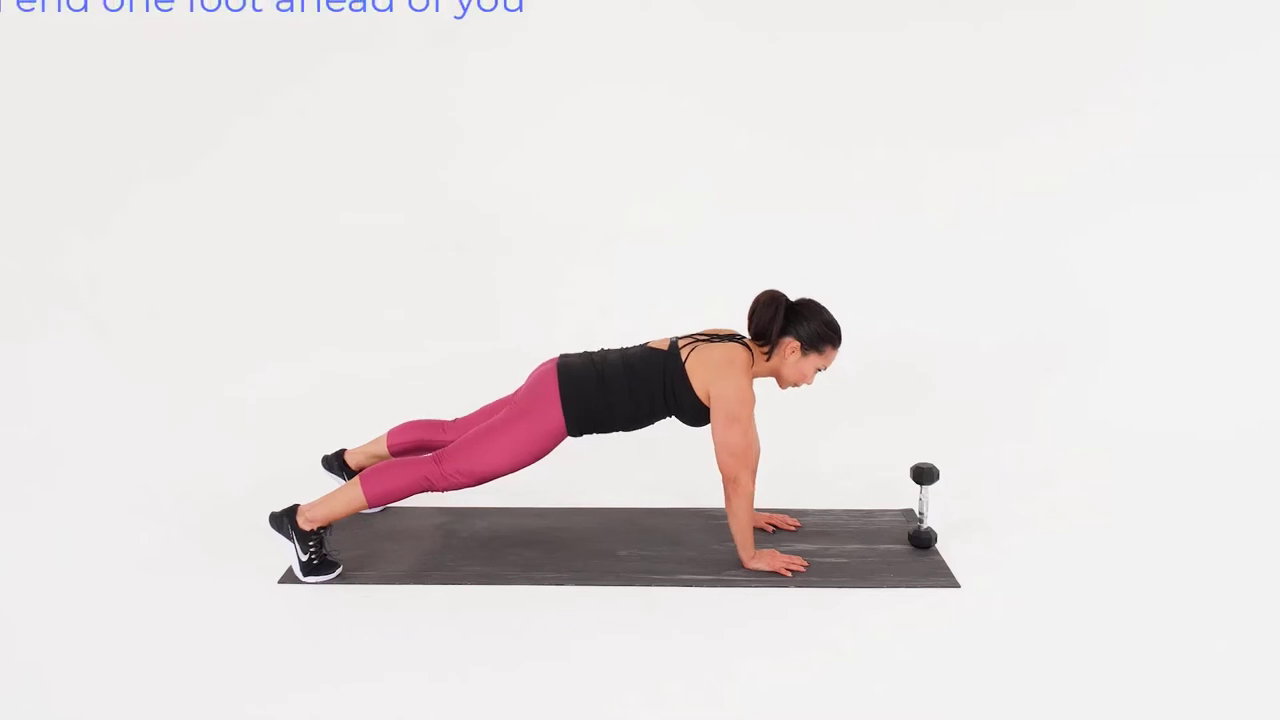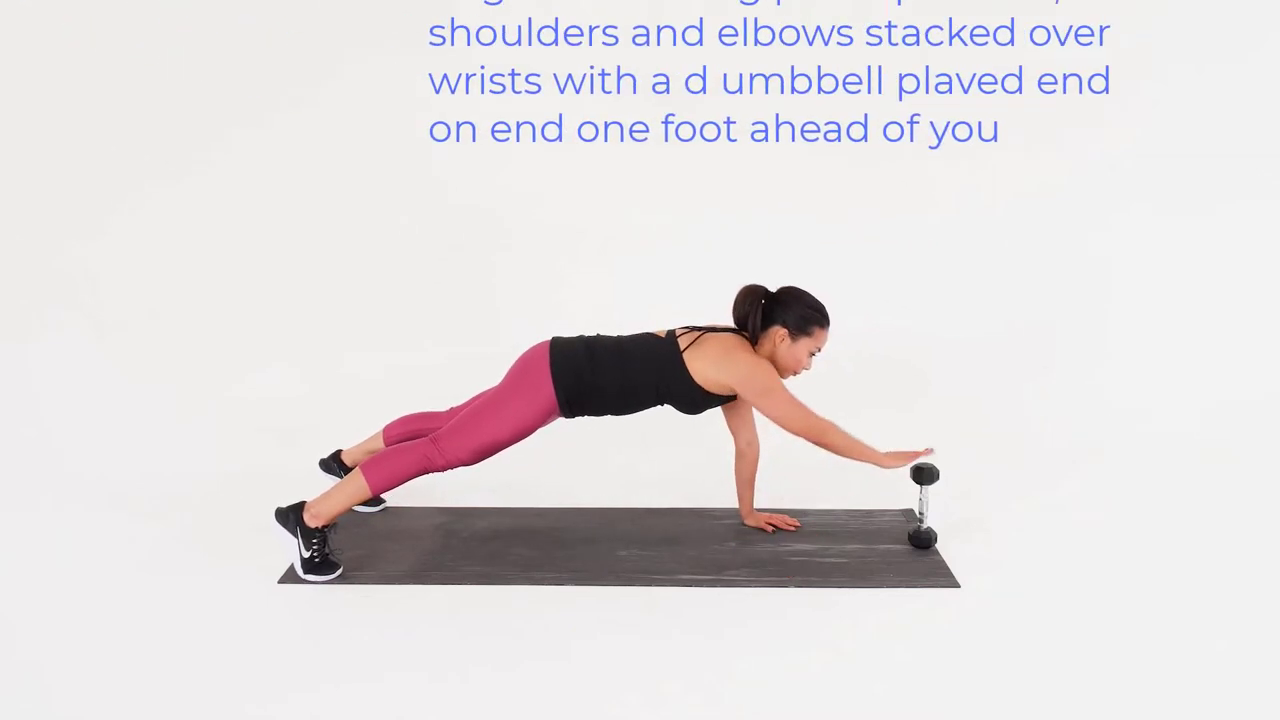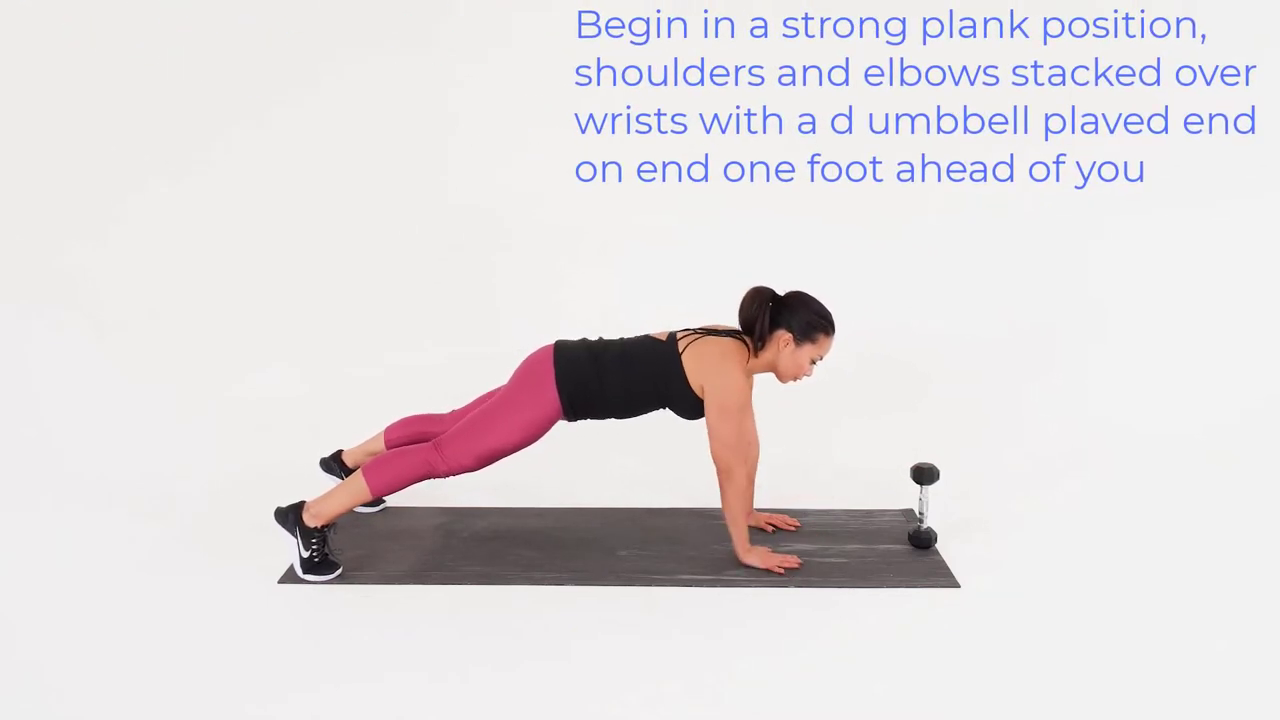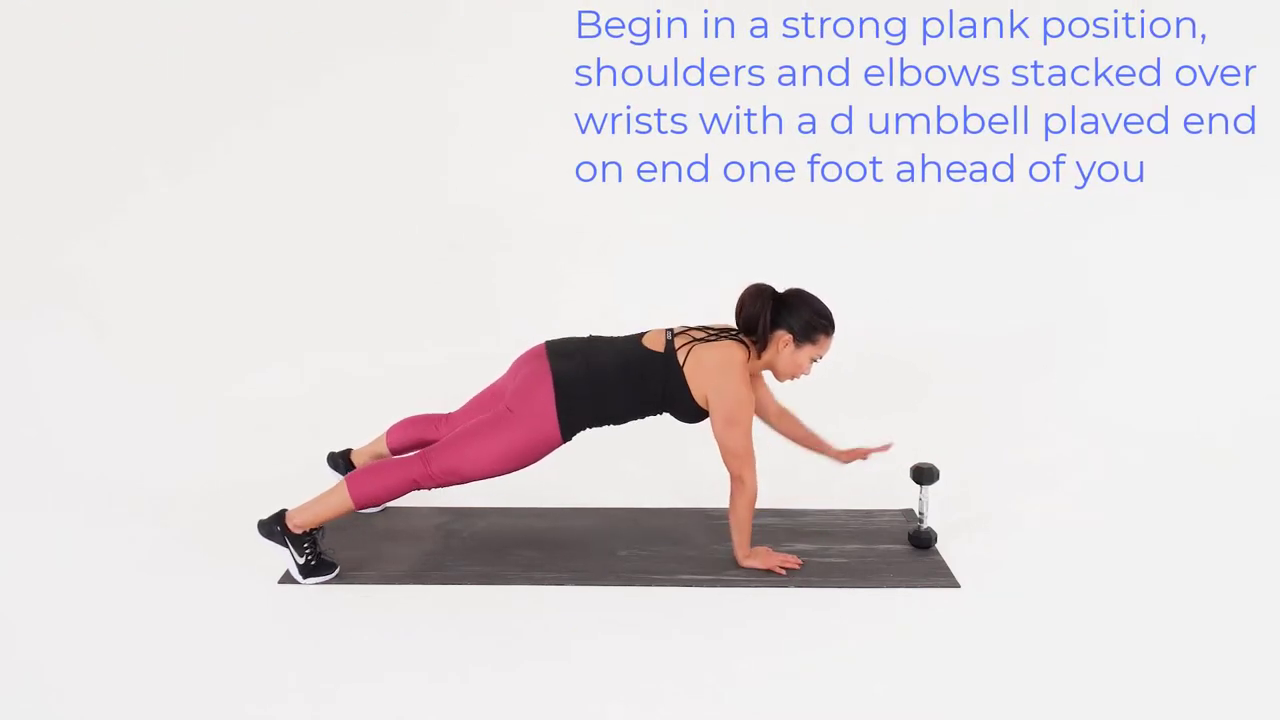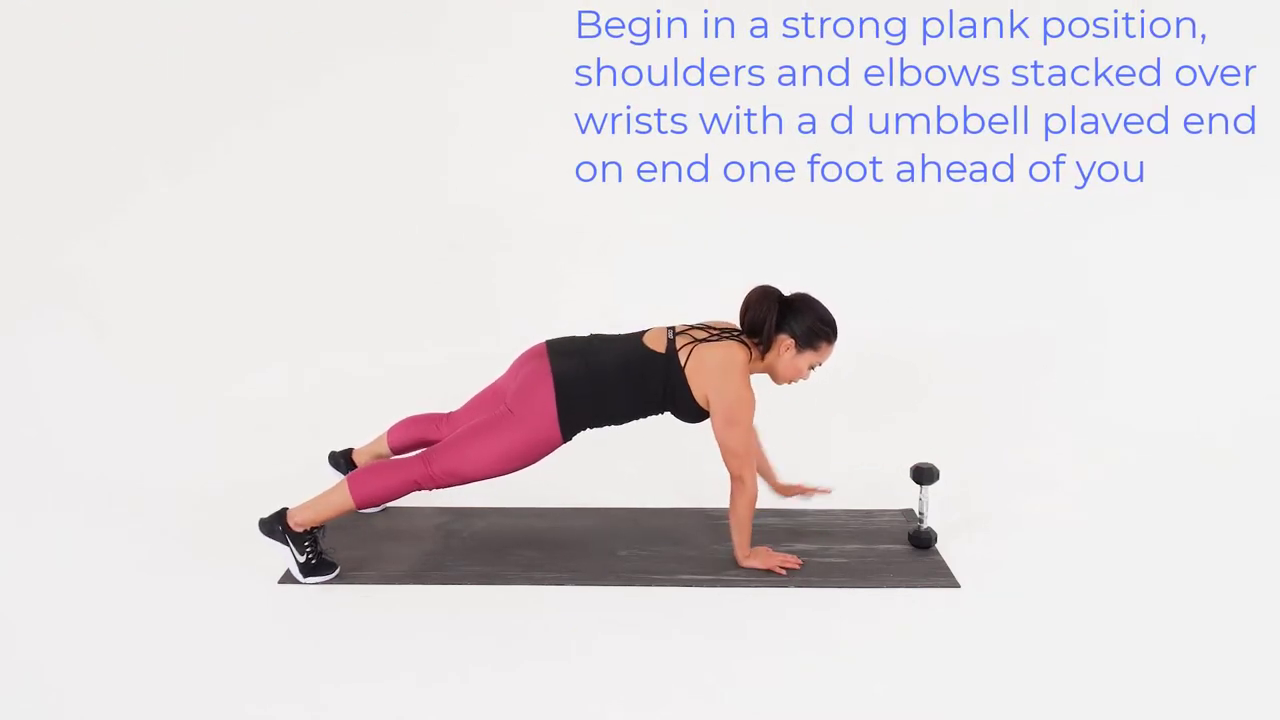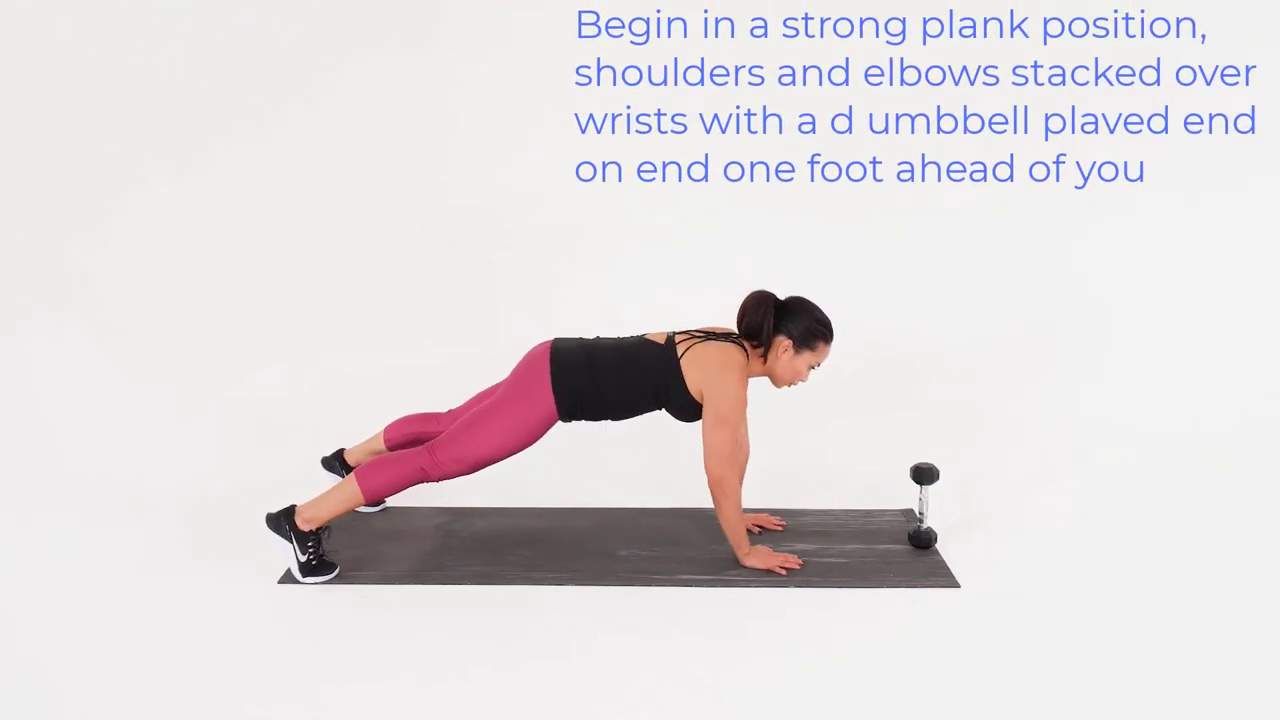
dt=0.5s
person 1, frame 1
left shoulder: (736, 350)
right shoulder: (735, 376)
left elbow: (747, 446)
right elbow: (735, 474)
left wrist: (750, 512)
right wrist: (750, 555)
left hip: (561, 384)
right hip: (561, 403)
left knee: (456, 433)
right knee: (446, 468)
left ankle: (351, 460)
right ankle: (305, 519)
person 1, frame 2
left shoulder: (734, 350)
right shoulder: (738, 362)
left elbow: (745, 438)
right elbow: (810, 428)
left wrist: (748, 511)
right wrist: (880, 457)
left hip: (563, 371)
right hip: (555, 377)
left knee: (447, 423)
right knee: (443, 448)
left ankle: (348, 459)
right ankle: (310, 517)
person 1, frame 3
left shoulder: (734, 349)
right shoulder: (730, 371)
left elbow: (747, 443)
right elbow: (731, 468)
left wrist: (747, 510)
right wrist: (744, 548)
left hip: (558, 370)
right hip: (556, 383)
left knee: (453, 425)
right knee: (443, 455)
left ankle: (347, 459)
right ankle: (309, 516)
person 1, frame 4
left shoulder: (734, 346)
right shoulder: (729, 375)
left elbow: (772, 411)
right elbow: (744, 477)
left wrist: (834, 452)
right wrist: (745, 551)
left hip: (548, 368)
right hip: (556, 407)
left knee: (450, 428)
right knee: (435, 466)
left ankle: (356, 459)
right ankle: (293, 524)
person 1, frame 5
left shoulder: (727, 341)
right shoulder: (733, 378)
left elbow: (741, 432)
right elbow: (741, 476)
left wrist: (780, 484)
right wrist: (745, 551)
left hip: (546, 366)
right hip: (552, 405)
left knee: (452, 427)
right knee: (436, 467)
left ankle: (355, 458)
right ankle: (294, 522)
person 1, frame 6
left shoulder: (731, 348)
right shoulder: (727, 372)
left elbow: (734, 445)
right elbow: (722, 475)
left wrist: (738, 512)
right wrist: (745, 551)
left hip: (555, 368)
right hip: (551, 387)
left knee: (448, 425)
right knee: (439, 458)
left ankle: (349, 459)
right ankle: (302, 521)
